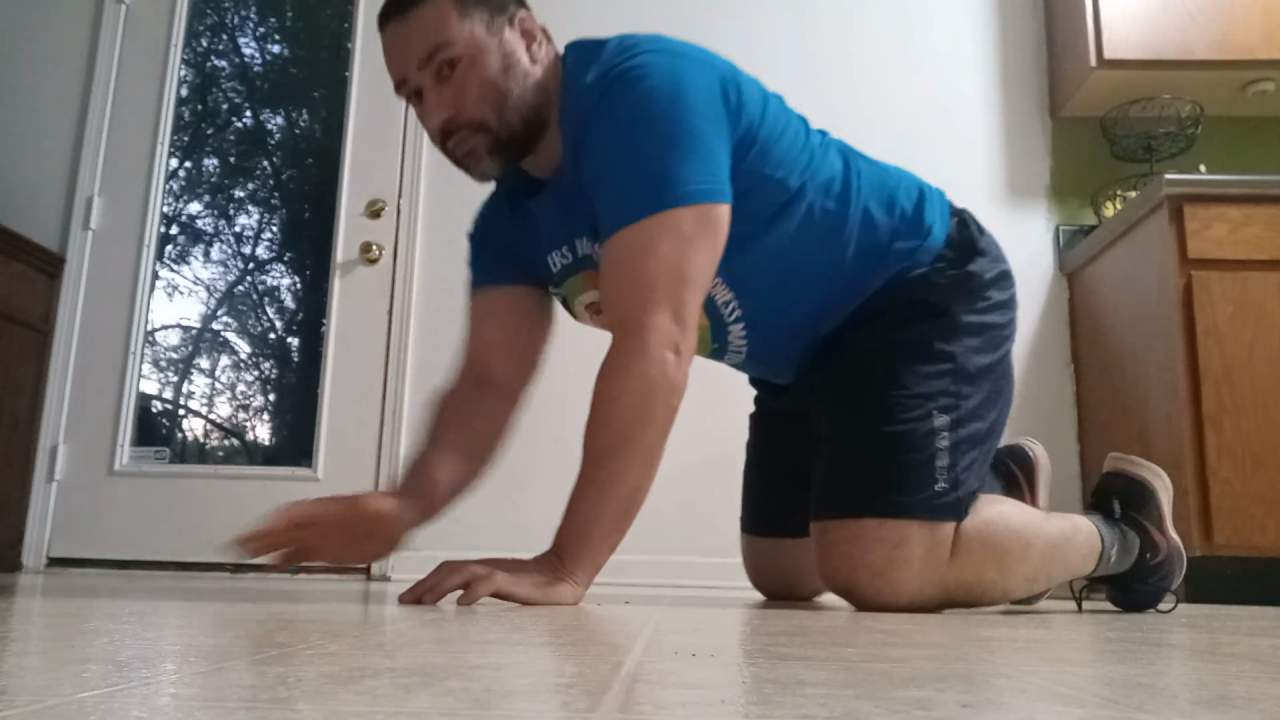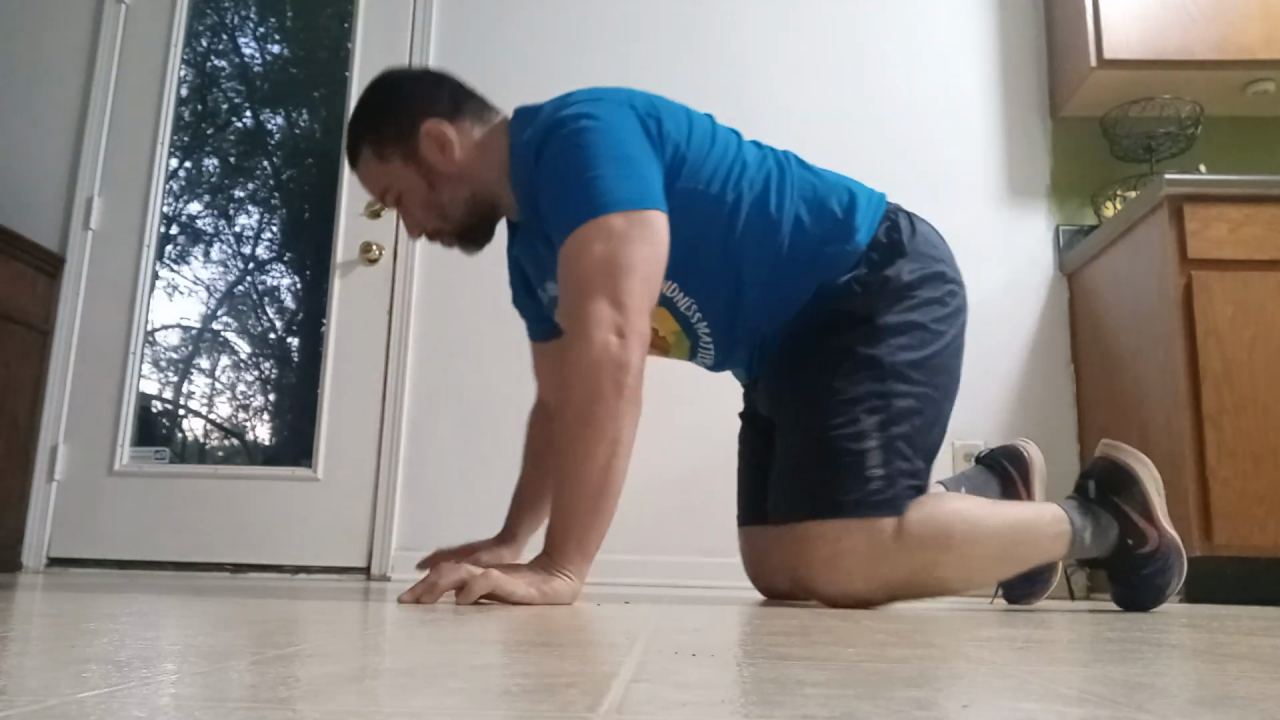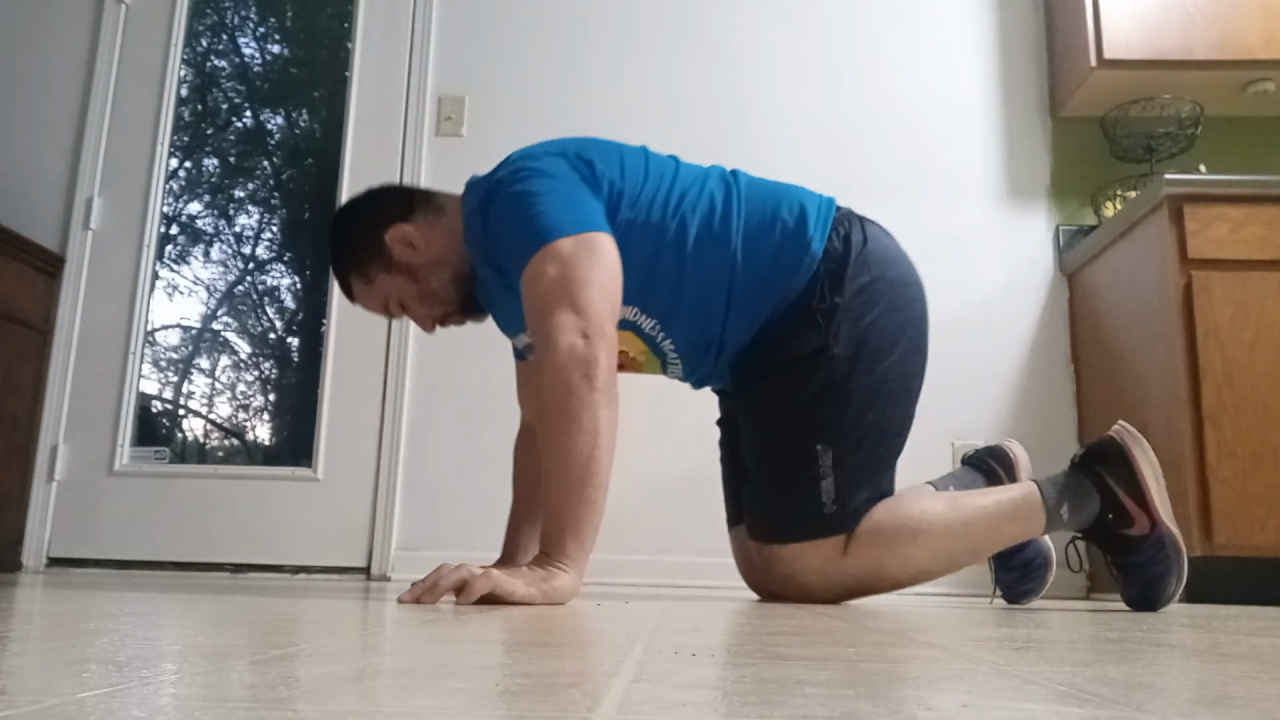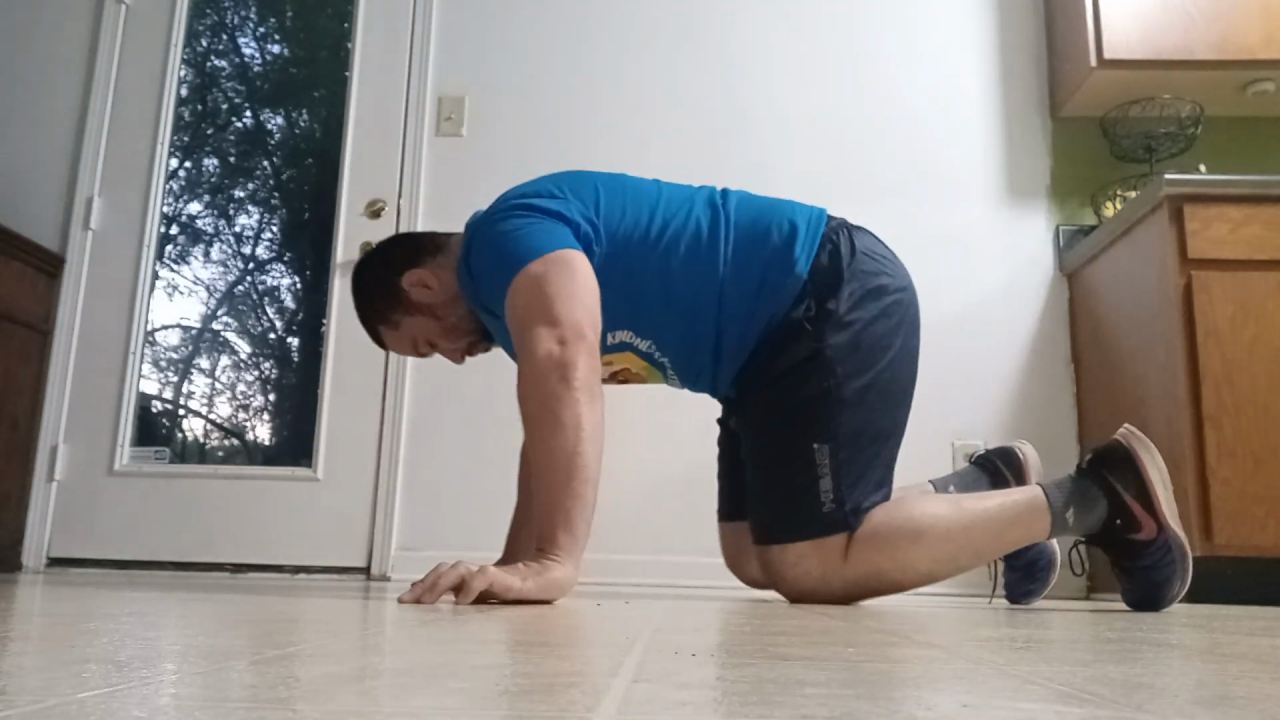
dt=0.4s
person 1, frame 1
left shoulder: (636, 93)
right shoulder: (512, 221)
left elbow: (652, 342)
right elbow: (488, 385)
left wrist: (567, 566)
right wrist: (401, 510)
left hip: (931, 297)
right hip: (806, 360)
left knee: (880, 566)
right knee: (783, 574)
left ankle: (1119, 528)
right ankle: (993, 482)
person 1, frame 2
left shoulder: (575, 137)
right shoulder: (529, 248)
left elbow: (608, 345)
right elbow: (560, 405)
left wrist: (559, 568)
right wrist: (508, 542)
left hip: (879, 290)
right hip: (791, 346)
left knee: (837, 561)
right knee: (776, 572)
left ankle: (1100, 517)
right ankle: (991, 489)
person 1, frame 3
left shoulder: (519, 198)
right shoulder: (508, 275)
left elbow: (580, 358)
right elbow: (545, 425)
left wrist: (558, 567)
right wrist: (511, 563)
left hip: (844, 297)
right hip: (776, 340)
left knee: (808, 562)
right knee: (767, 568)
left ankle: (1088, 491)
right ankle: (984, 486)
person 1, frame 4
left shoulder: (505, 238)
right shoulder: (520, 285)
left elbow: (562, 366)
right elbow: (553, 426)
left wrist: (554, 561)
right wrist: (515, 565)
left hip: (836, 298)
right hip: (783, 332)
left knee: (811, 565)
right knee: (755, 558)
left ankle: (1096, 496)
right ankle: (988, 484)
